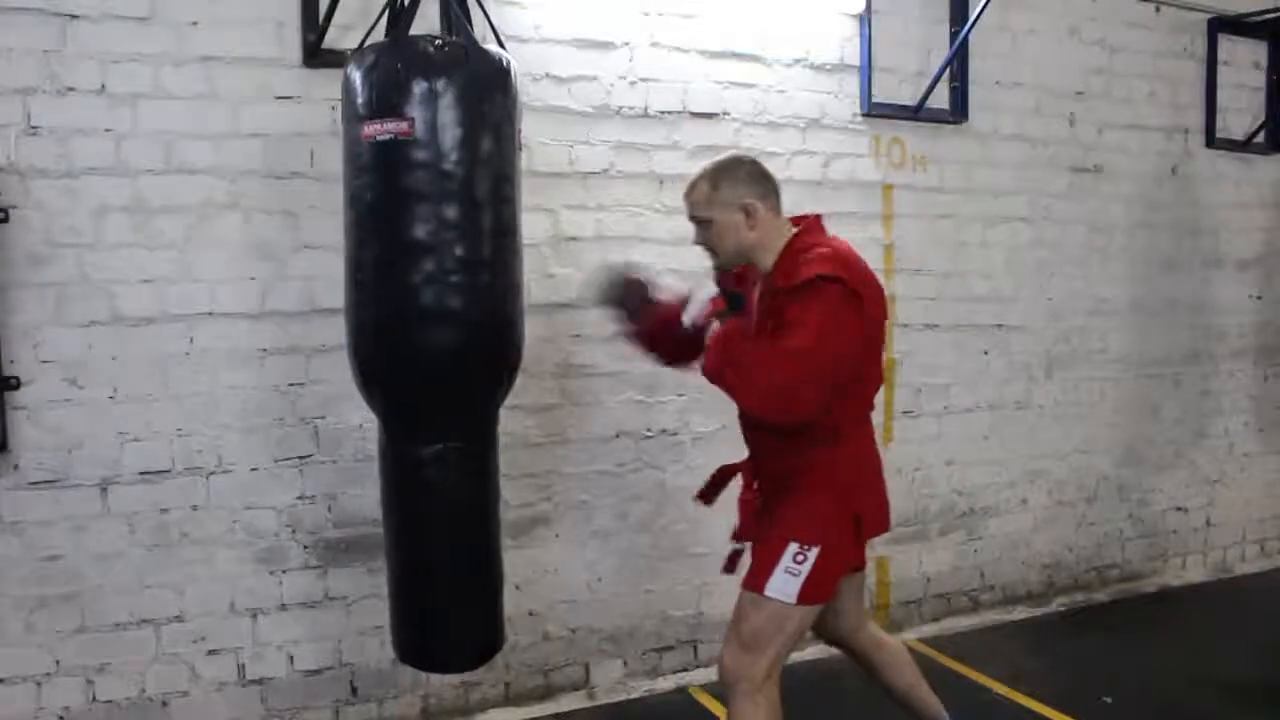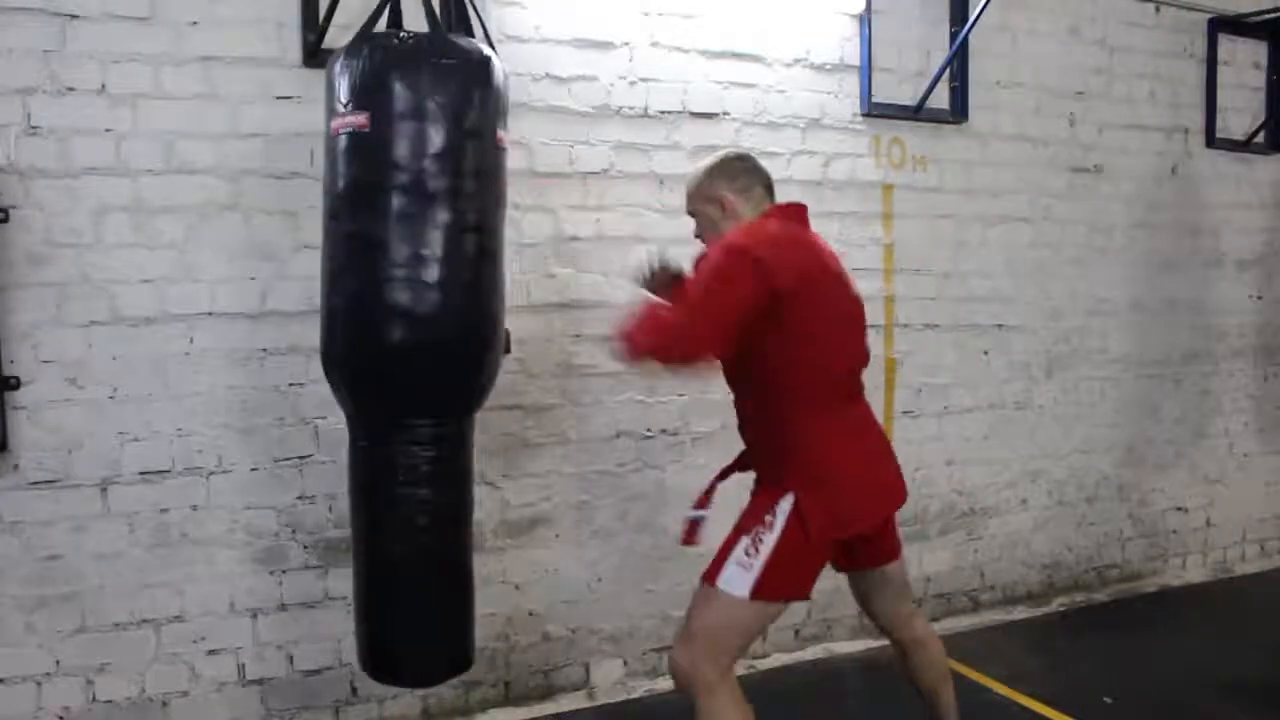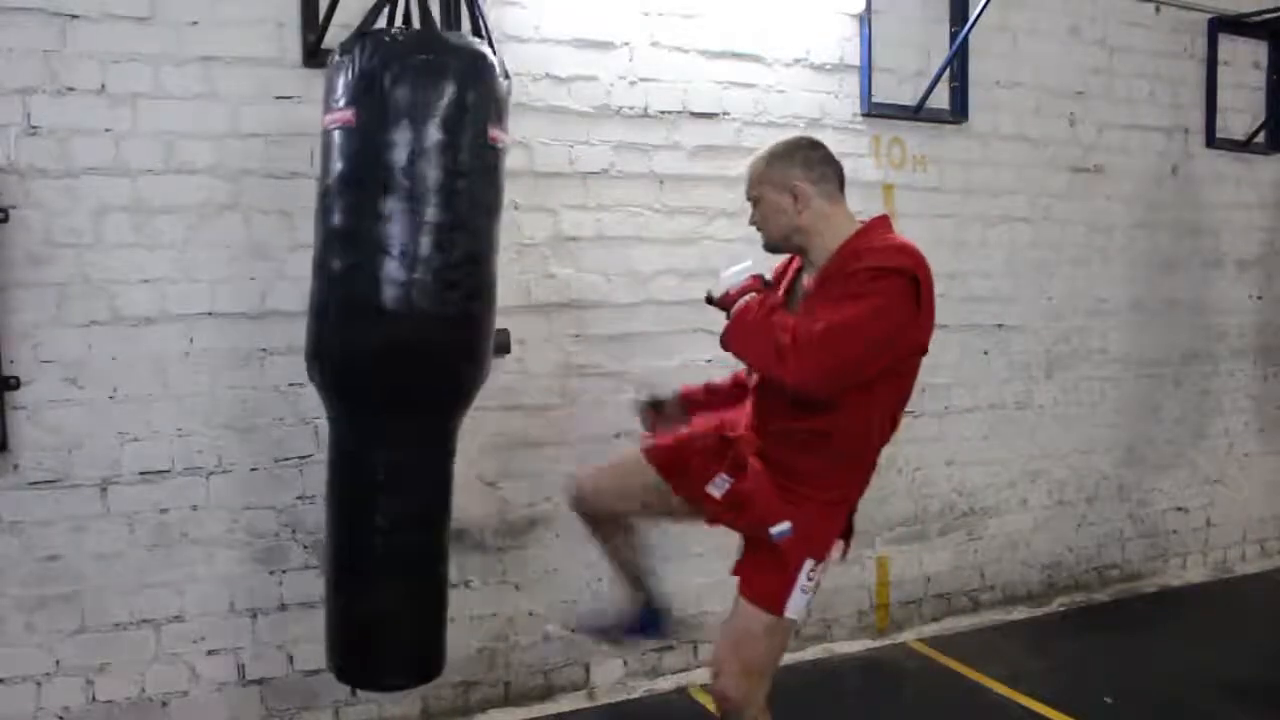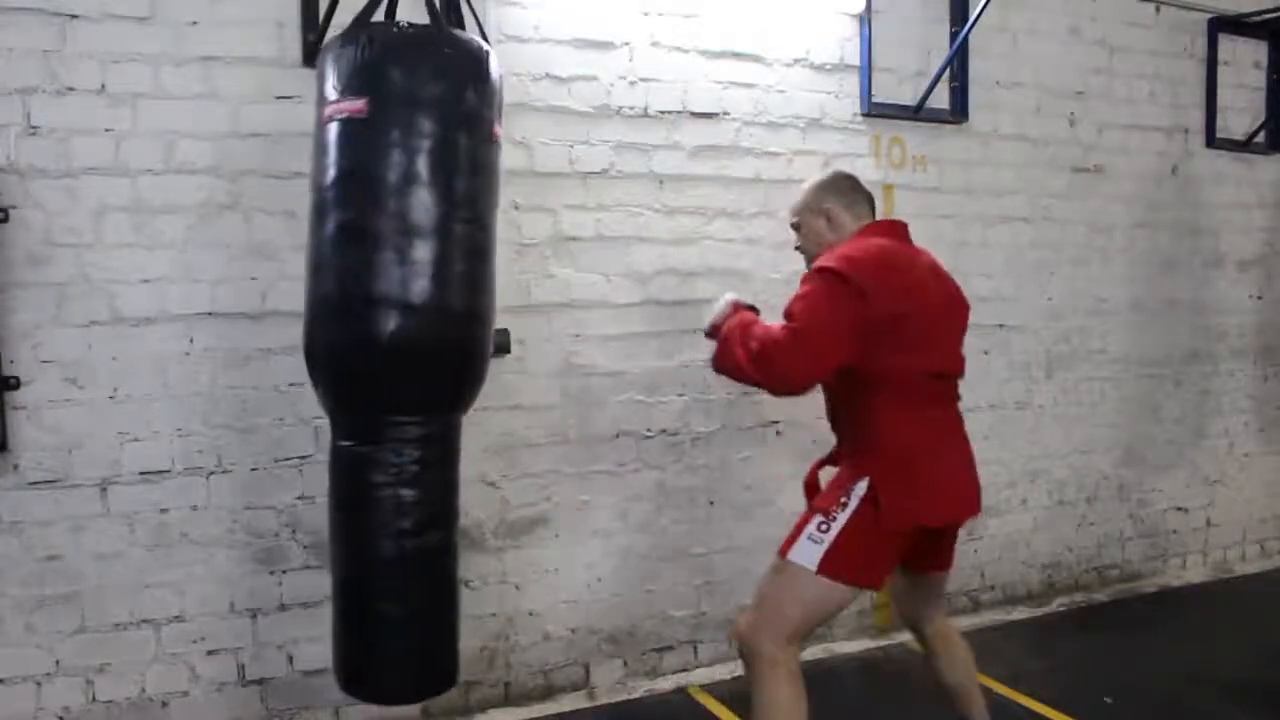
dt=0.5s
person 1, frame 1
left shoulder: (827, 277)
right shoulder: (747, 274)
left elbow: (786, 393)
right elbow: (694, 343)
left wrist: (715, 330)
right wrist: (645, 308)
left hip: (822, 491)
right hip: (789, 485)
left knee: (746, 668)
right knee: (846, 626)
person 1, frame 2
left shoulder: (747, 253)
right shoulder: (801, 253)
left elbow: (685, 337)
left wrist: (648, 323)
right wrist: (681, 292)
left hip: (808, 485)
right hip: (859, 464)
left knee: (697, 664)
right knee: (897, 615)
person 1, frame 3
left shoulder: (889, 272)
right shoulder: (800, 268)
left elbow: (803, 362)
left wrist: (744, 301)
right wrist: (689, 402)
left hip: (806, 490)
right hip: (748, 445)
right knee: (593, 495)
right ankle: (646, 608)
person 1, frame 4
left shoulder: (846, 269)
right shoulder: (923, 272)
left elbow: (790, 364)
left wrist: (731, 320)
right wrist: (808, 341)
left hip: (888, 478)
right hip: (938, 473)
left knee: (764, 637)
right knee: (925, 614)
